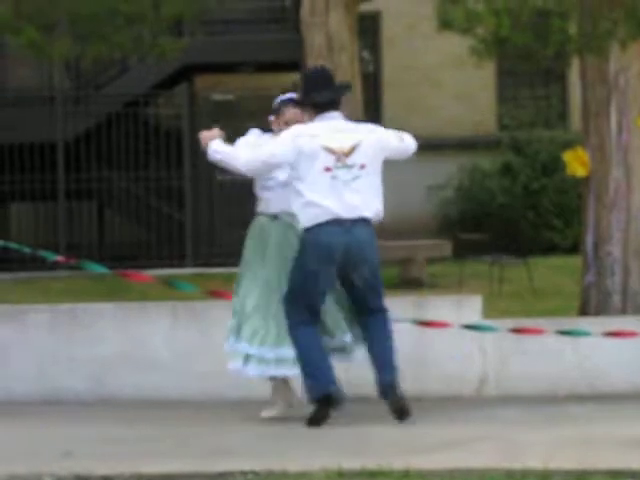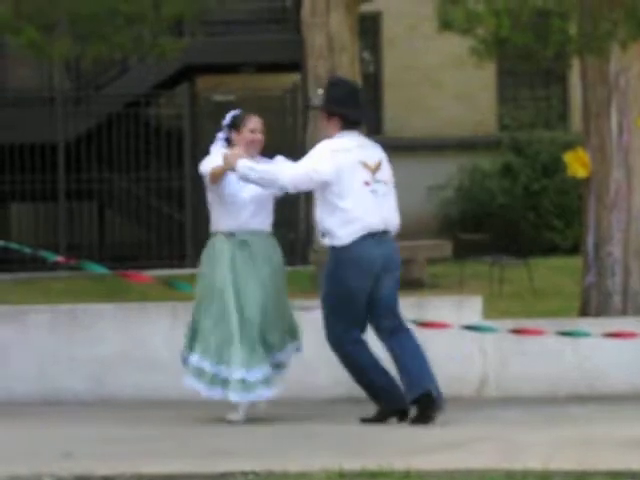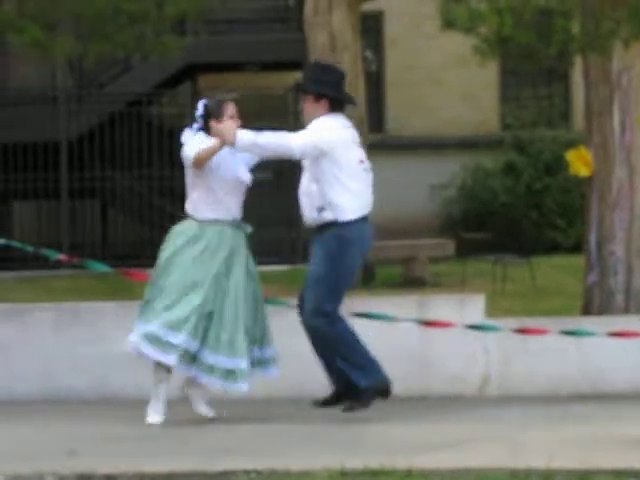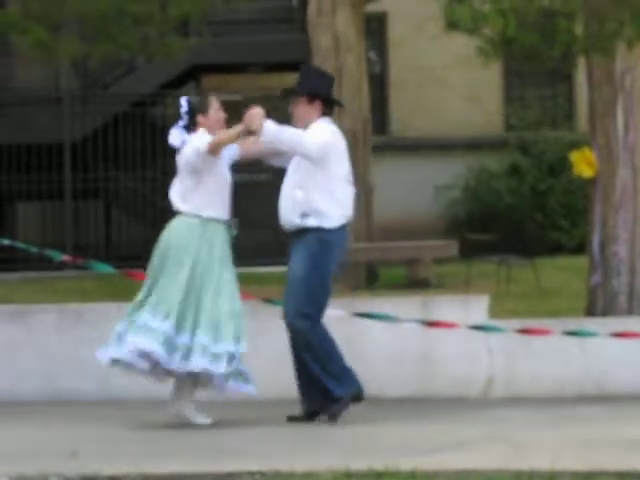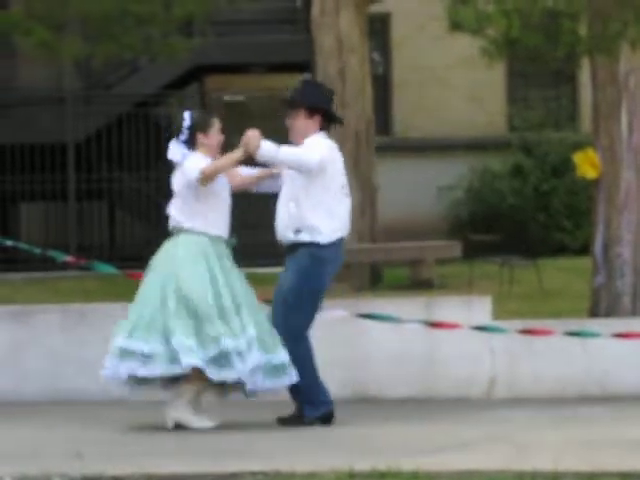
dt=0.3s
person 1, frame 1
left shoulder: (300, 136)
right shoulder: (370, 134)
left elbow: (250, 163)
right elbow: (406, 145)
left wrist: (214, 144)
left hip: (321, 239)
right hip: (362, 236)
left knee: (301, 318)
right knee: (371, 312)
left ankle: (323, 392)
right ankle: (390, 388)
person 1, frame 2
left shoulder: (330, 152)
right shoulder: (373, 151)
left elbow: (291, 179)
left wrist: (242, 165)
left hip: (350, 254)
right hip: (384, 249)
left knee: (342, 335)
right knee: (391, 327)
left ankle: (392, 401)
right ankle: (424, 392)
person 1, frame 3
left shoulder: (327, 129)
right shoulder: (341, 132)
left elbow: (295, 144)
left wrist: (243, 137)
right wrist: (264, 147)
left hip: (342, 236)
right hip: (336, 234)
left knee: (319, 314)
right knee: (311, 310)
left ankle: (371, 381)
right ankle: (350, 382)
person 1, frame 4
left shoulder: (325, 134)
right shoulder: (317, 138)
left elbow: (304, 146)
right elbow: (287, 155)
left wrist: (264, 127)
right wrist: (254, 145)
left hip: (318, 241)
right hip: (308, 241)
left knee: (301, 319)
right knee: (298, 321)
left ankle: (344, 387)
right ankle: (319, 400)
person 1, frame 5
left shoulder: (321, 148)
right shoulder: (310, 155)
left elbow: (300, 161)
right elbow: (284, 180)
left wrist: (262, 148)
left hip: (312, 255)
right hip: (305, 254)
left knee: (286, 330)
right knee: (286, 330)
left ankle: (316, 407)
right ankle: (310, 404)
person 2, frame 1
right shoulder: (259, 144)
right elbow: (227, 159)
left hip: (304, 236)
right hip: (268, 233)
right knee: (268, 306)
right ankle: (283, 392)
person 2, frame 2
right shoulder: (215, 162)
right elbow: (212, 176)
right wrist: (228, 162)
left hip: (261, 251)
right hip: (225, 252)
left knee: (253, 321)
right knee: (222, 322)
left ankle: (245, 396)
person 2, frame 3
left shoulder: (235, 151)
right shoulder: (199, 150)
right elbow: (200, 156)
right wrist: (221, 140)
left hip: (228, 242)
right hip: (198, 239)
left knee: (229, 314)
right knee: (179, 313)
left ankle: (195, 388)
right ankle: (158, 398)
person 2, frame 4
left shoulder: (212, 146)
right shoulder: (197, 145)
left elbow: (246, 149)
right elbow: (215, 143)
right wrist: (244, 128)
left hip: (207, 243)
right hip: (192, 239)
left knee: (202, 317)
right knee: (200, 314)
left ankle: (183, 400)
person 2, frame 5
left shoulder: (198, 167)
right shoulder: (195, 164)
left elbow: (239, 181)
right elbow: (209, 174)
left wrist: (275, 170)
right wrist: (241, 152)
left hip: (195, 258)
right hip: (196, 257)
left knee: (198, 335)
right knee: (213, 329)
left ankle: (179, 406)
right ankle: (179, 406)
